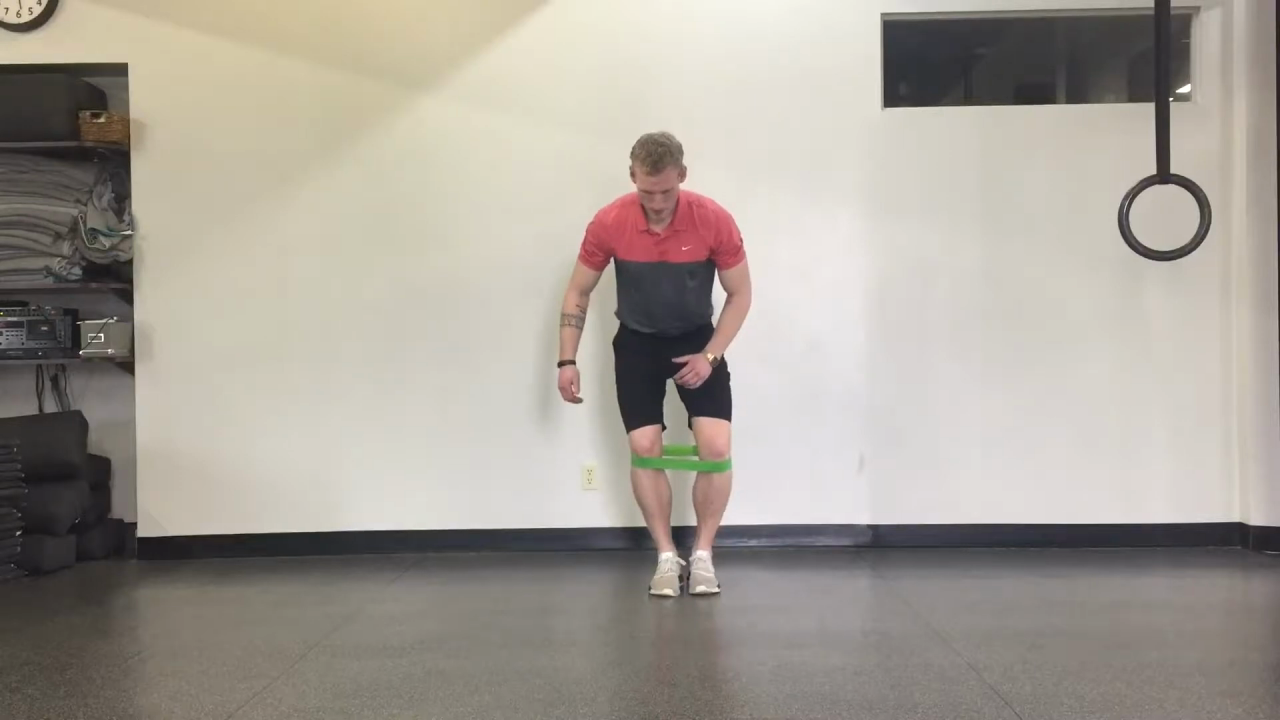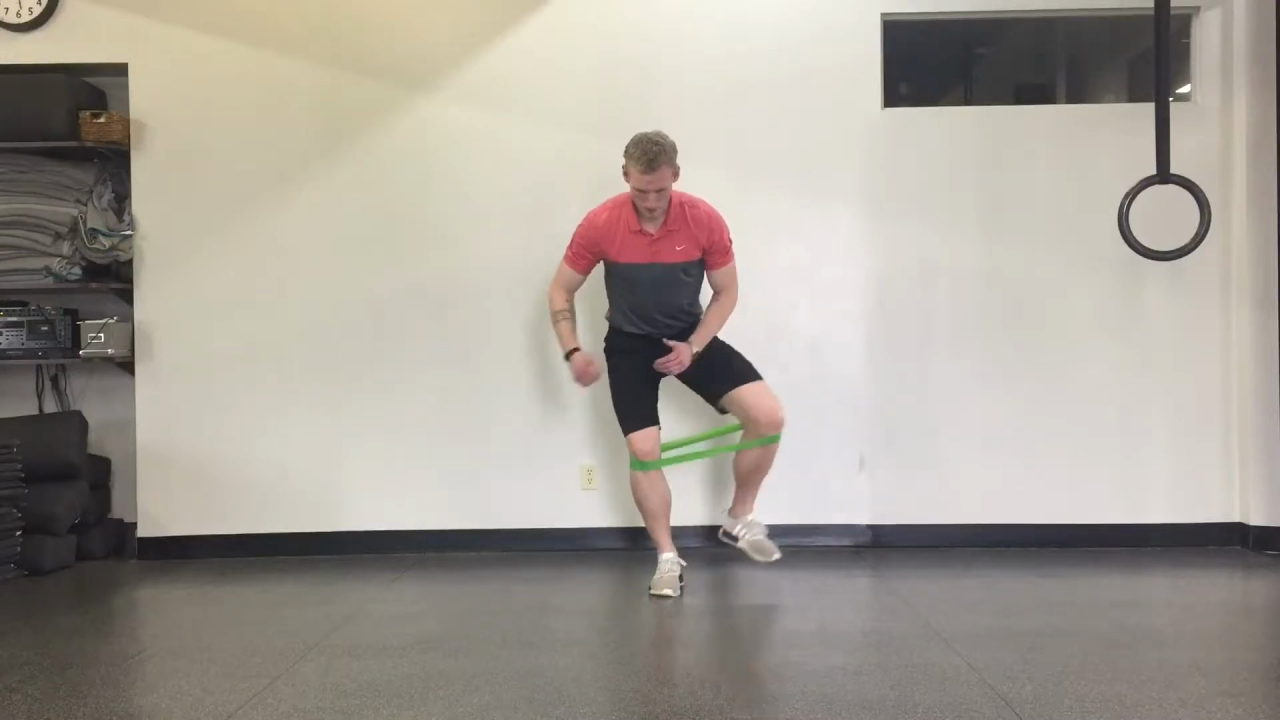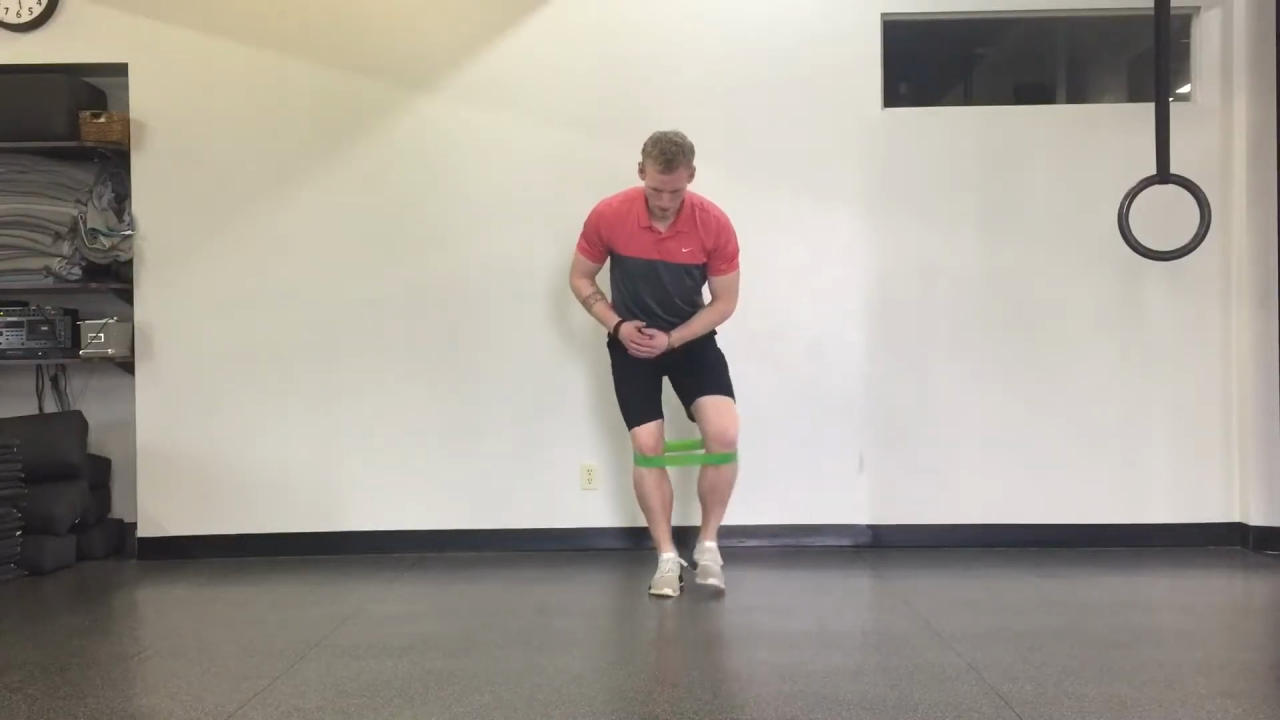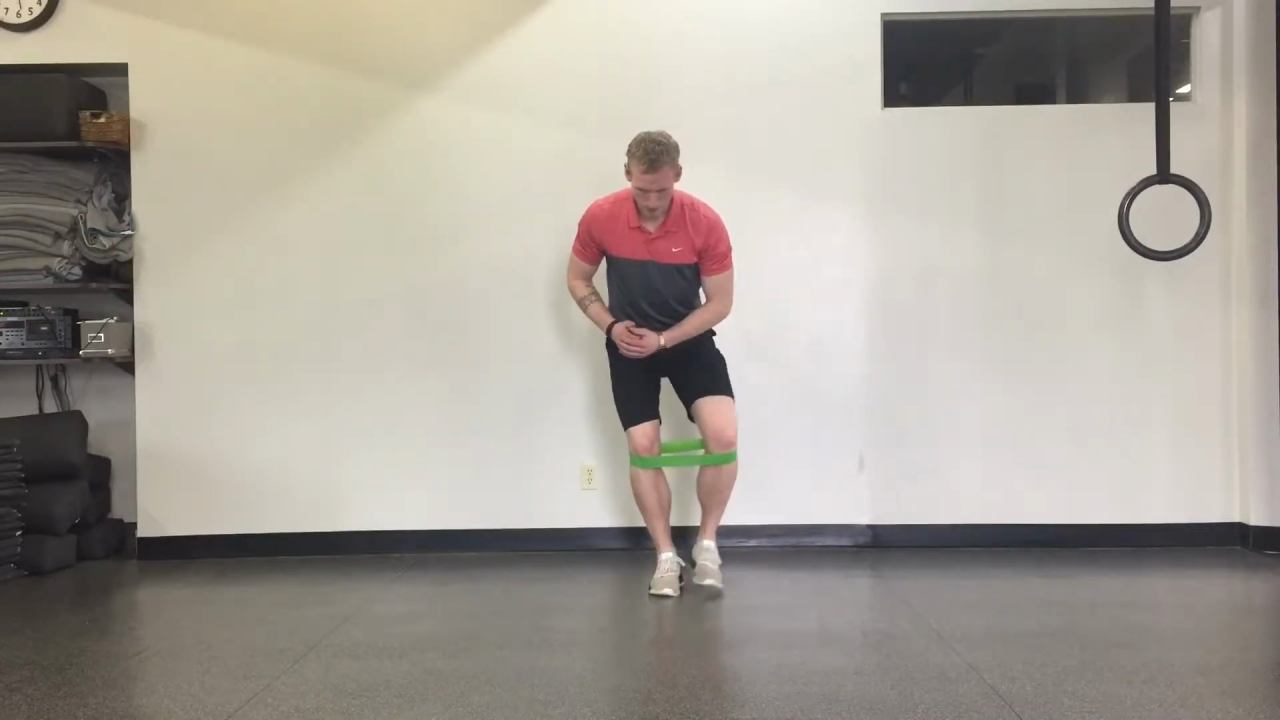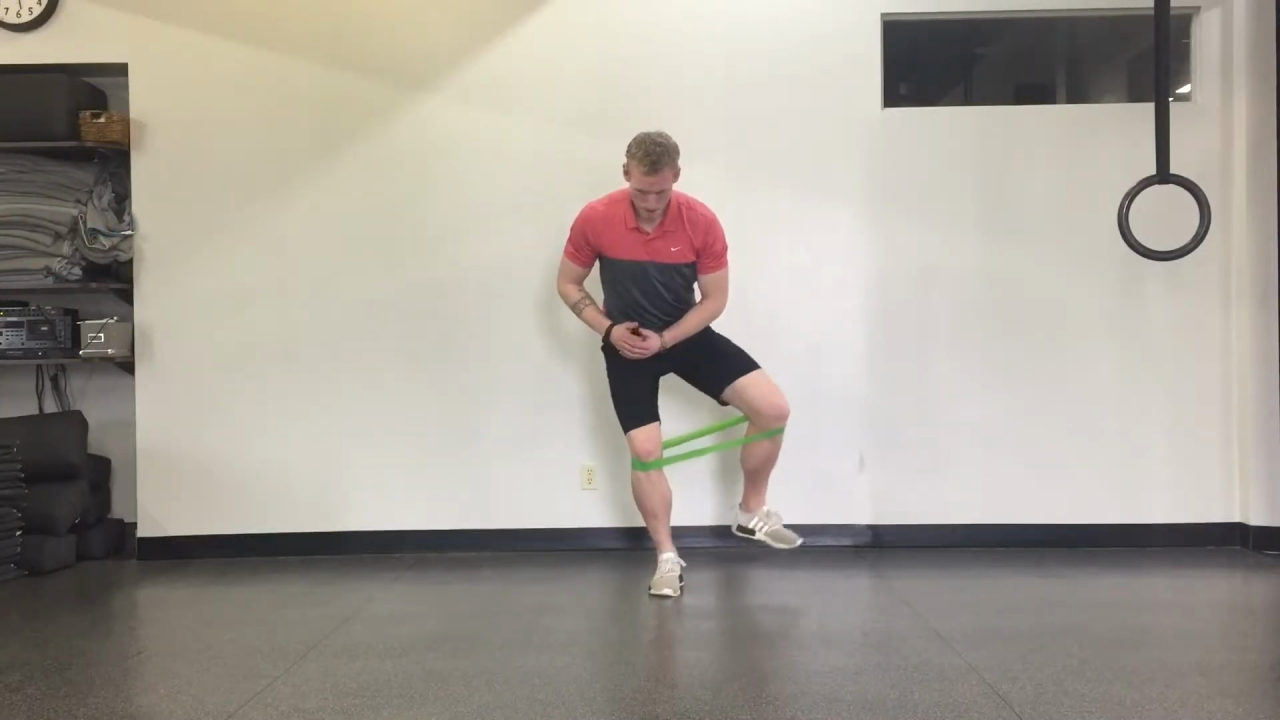
dt=1s
person 1, frame 1
left shoulder: (714, 221)
right shoulder: (608, 224)
left elbow: (740, 295)
right elbow: (578, 292)
left wrist: (711, 355)
right wrist: (567, 361)
left hip: (696, 340)
right hip: (636, 342)
left knee: (716, 447)
right knee: (644, 447)
left ankle: (703, 554)
right ankle: (666, 557)
person 1, frame 2
left shoulder: (706, 220)
right shoulder: (598, 225)
left elbow: (727, 293)
right elbow: (560, 292)
left wrist: (693, 348)
right wrist: (573, 352)
left hip: (688, 336)
right hip: (628, 344)
left knee: (768, 416)
right knee: (644, 451)
left ankle: (740, 518)
right ankle: (667, 558)
person 1, frame 3
left shoulder: (714, 224)
right shoulder: (608, 215)
left elbow: (725, 301)
right elbow: (580, 279)
left wrist: (671, 340)
right wrist: (617, 325)
left hip: (690, 339)
right hip: (632, 341)
left knee: (723, 435)
right knee: (648, 446)
left ankle: (708, 546)
right ankle: (667, 557)
person 1, frame 4
left shoulder: (705, 222)
right shoulder: (600, 217)
left elbow: (720, 303)
right elbow: (578, 280)
left wrist: (663, 340)
right wrist: (611, 325)
left hip: (688, 339)
right hip: (629, 344)
left knee: (723, 435)
right knee: (643, 446)
left ankle: (706, 543)
right ankle: (666, 557)
person 1, frame 5
left shoulder: (701, 221)
right shoulder: (594, 219)
left elbow: (715, 299)
right elbow: (568, 284)
left wrist: (664, 340)
right wrist: (608, 330)
left hip: (688, 334)
right hip: (627, 343)
left knee: (772, 408)
right knee: (645, 450)
left ankle: (753, 512)
right ankle: (667, 558)
